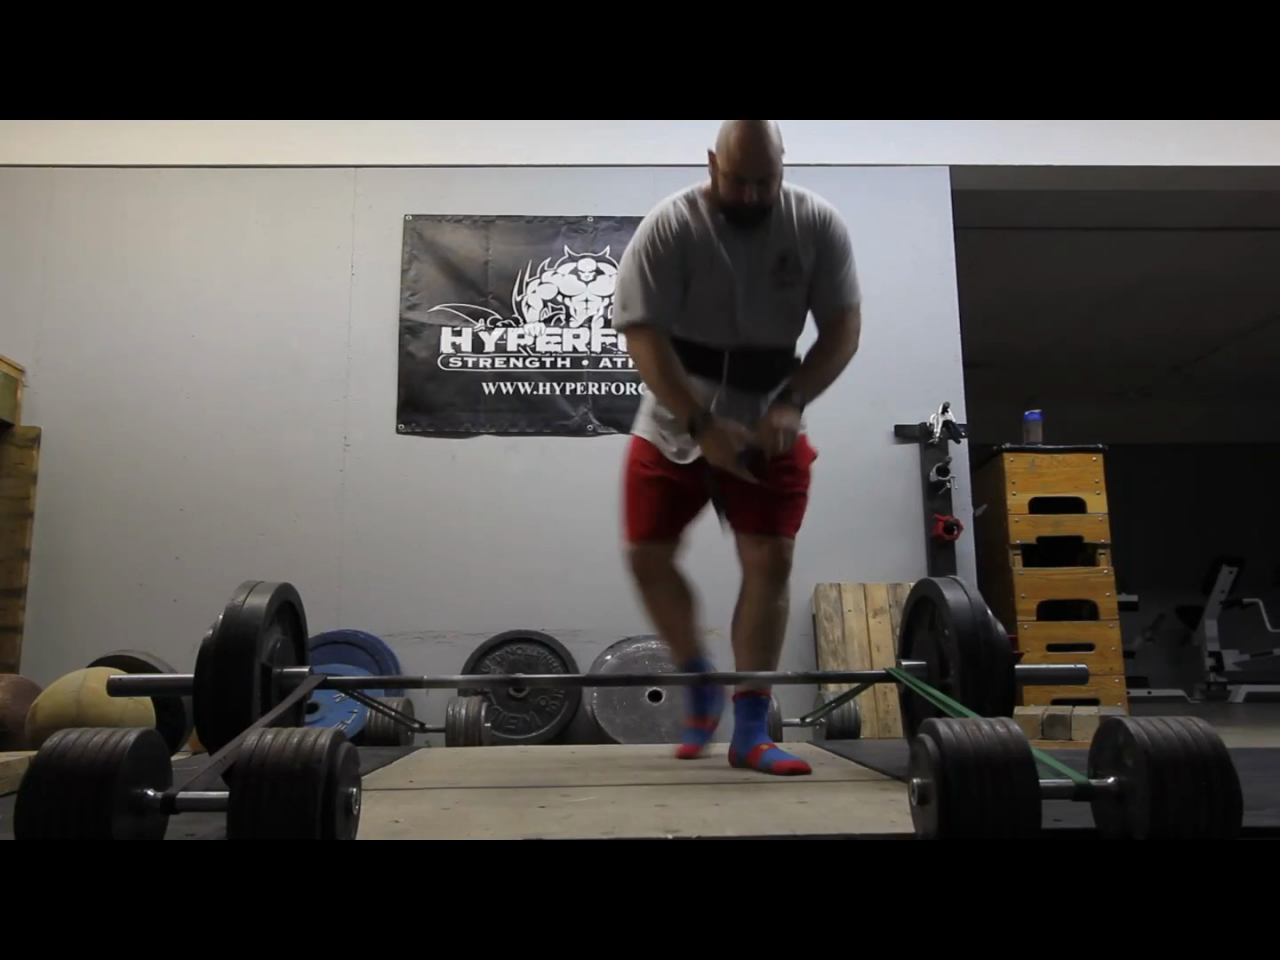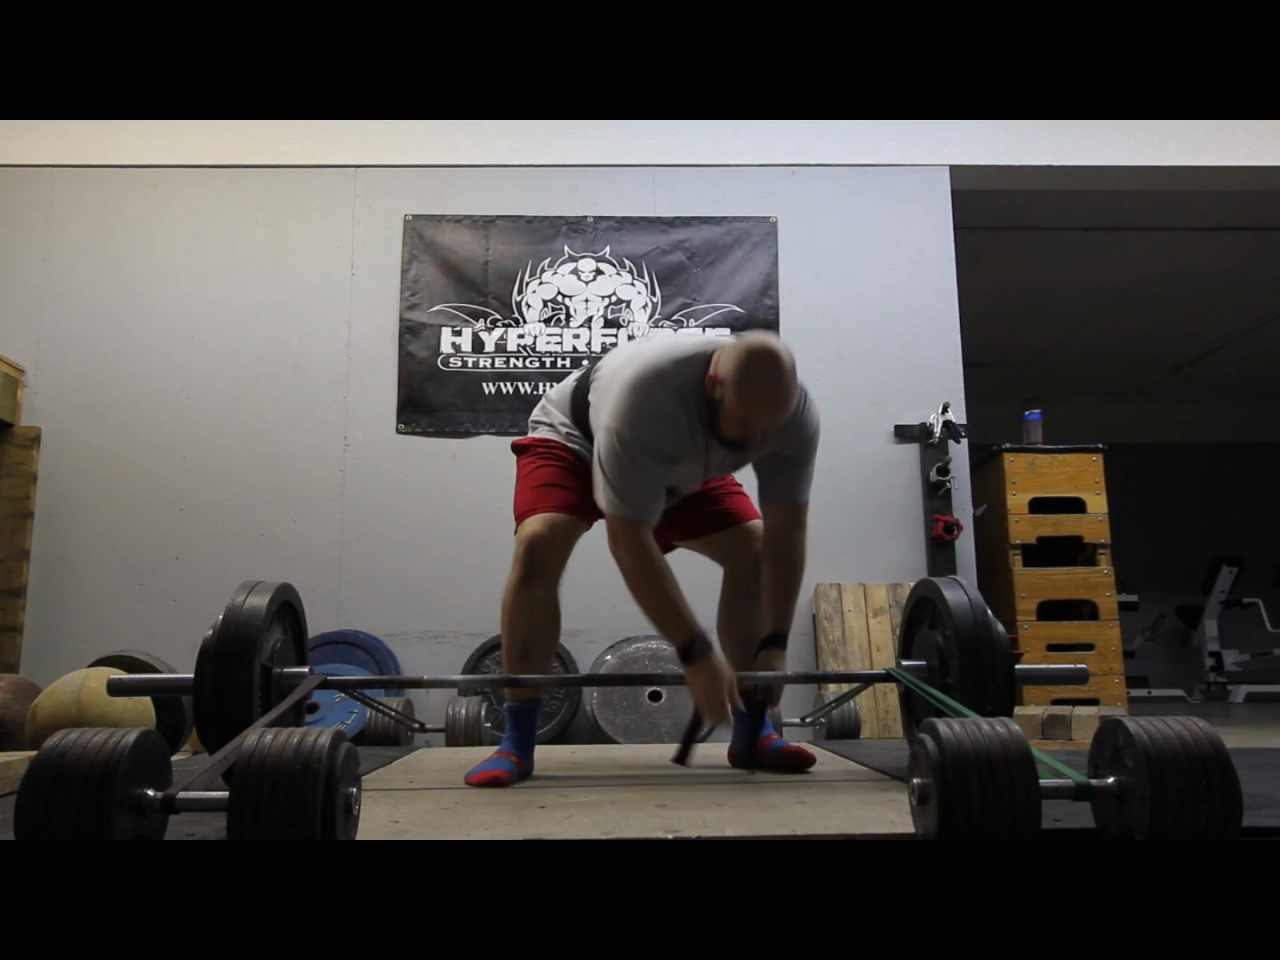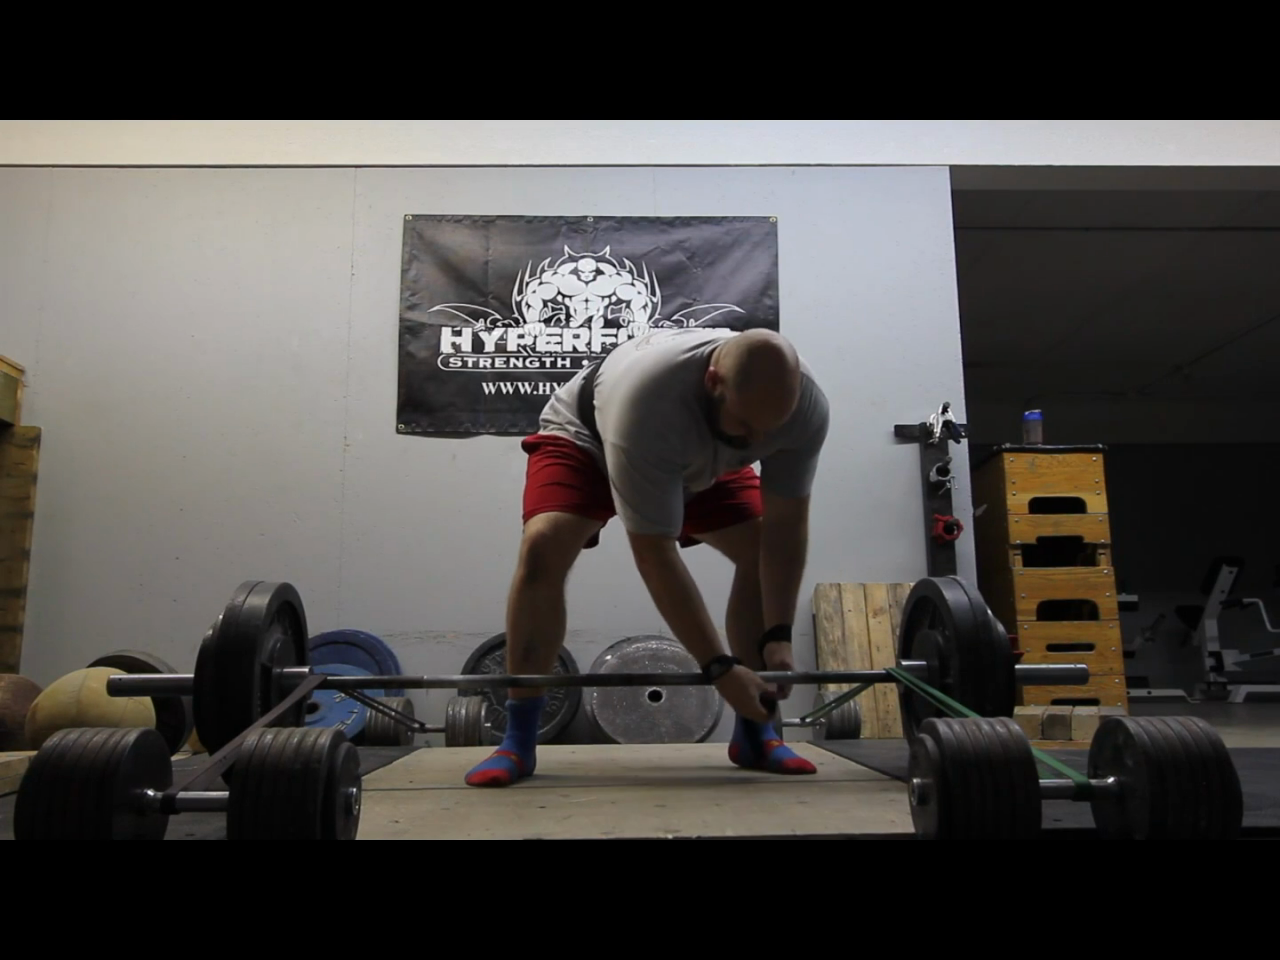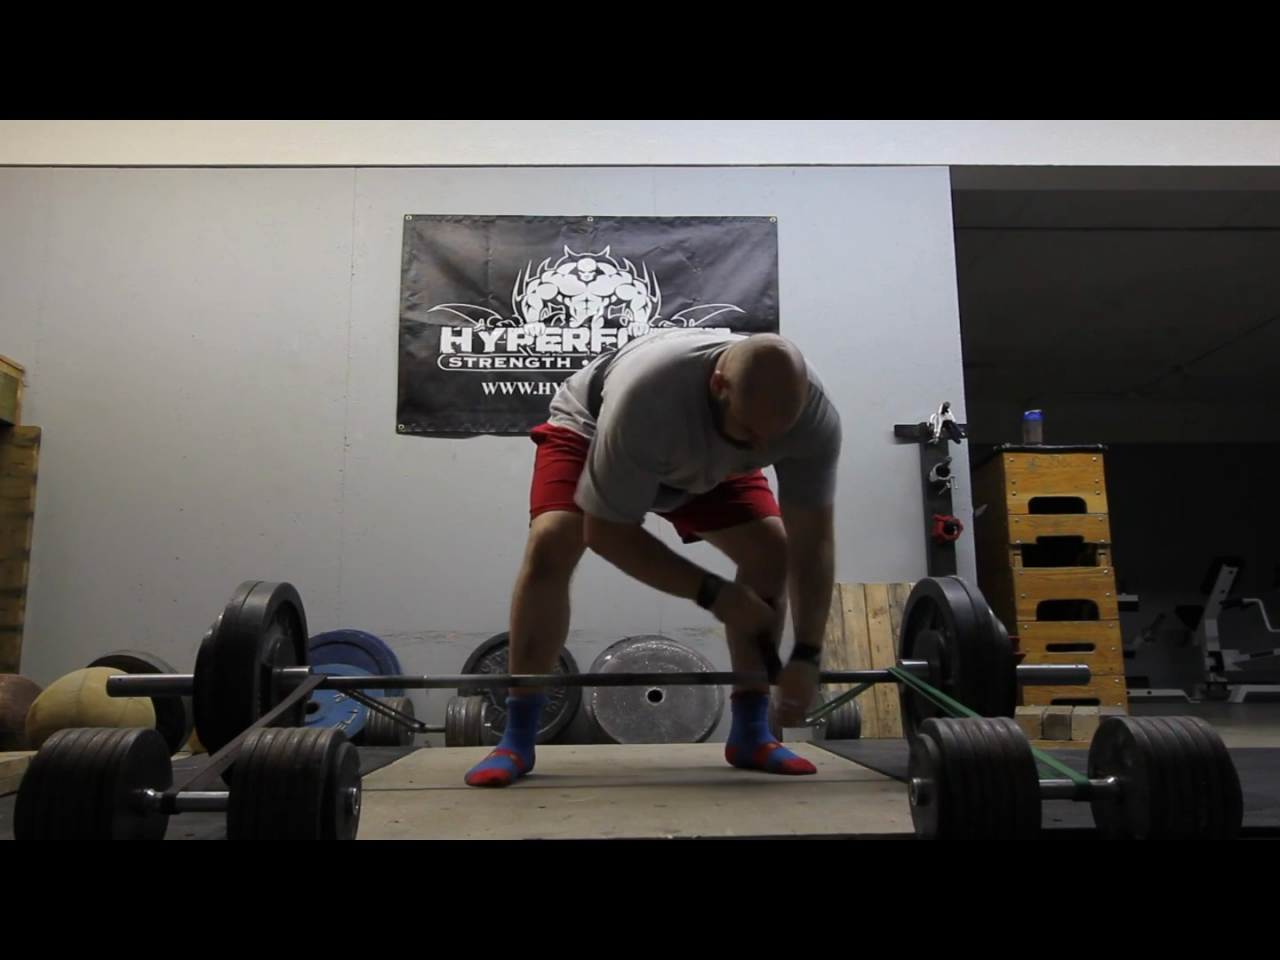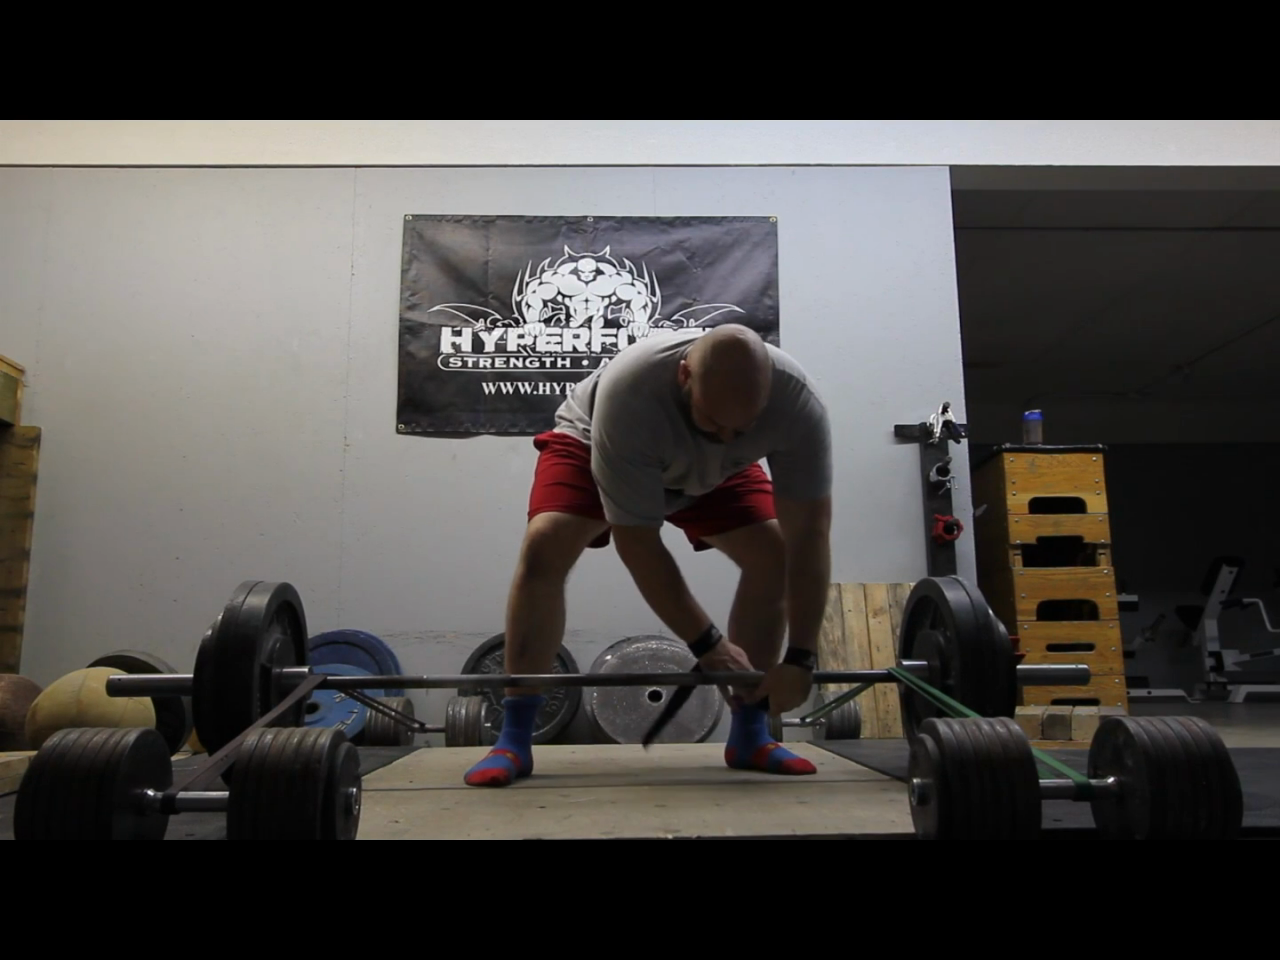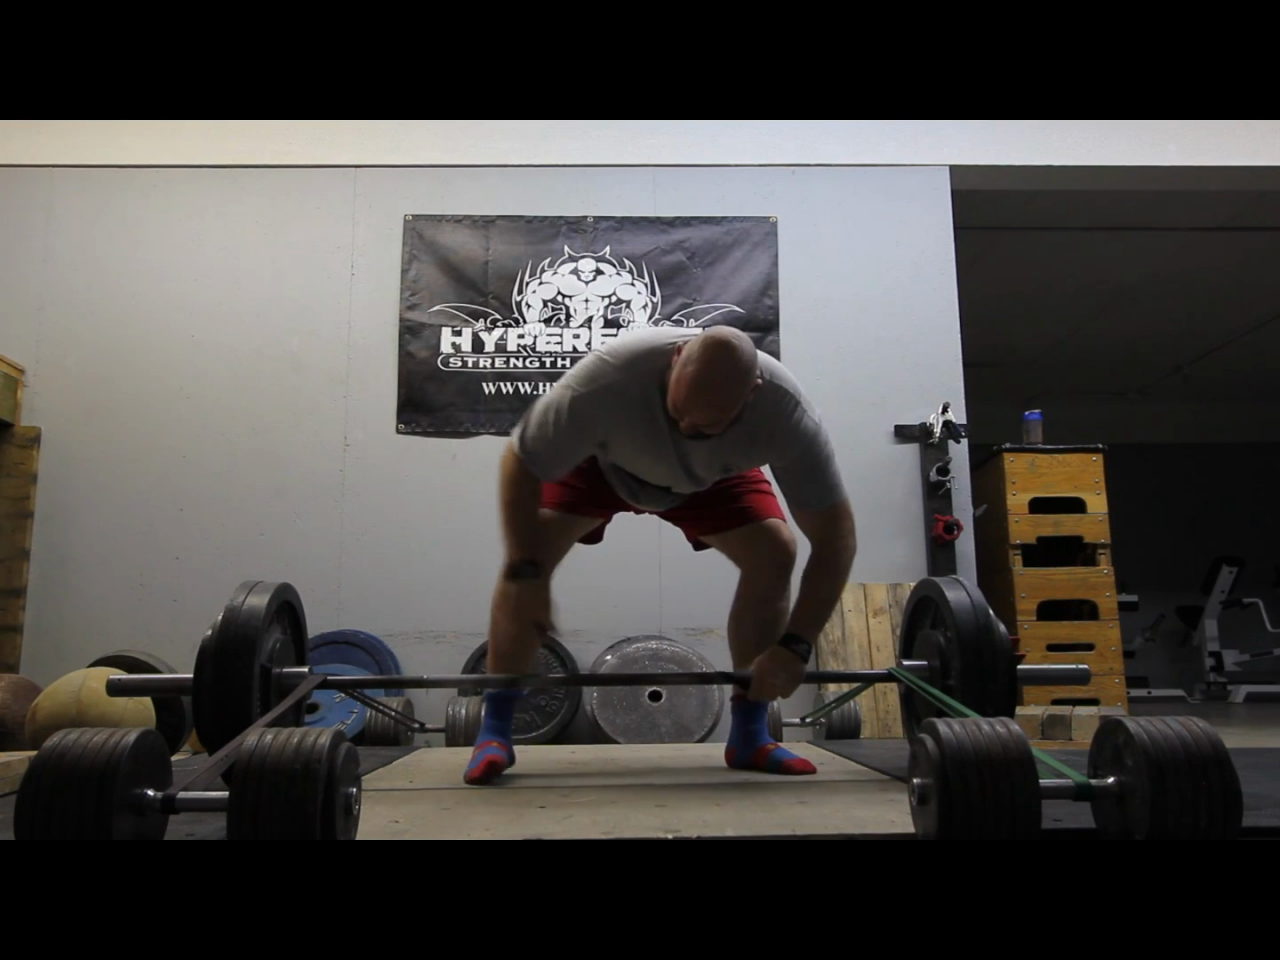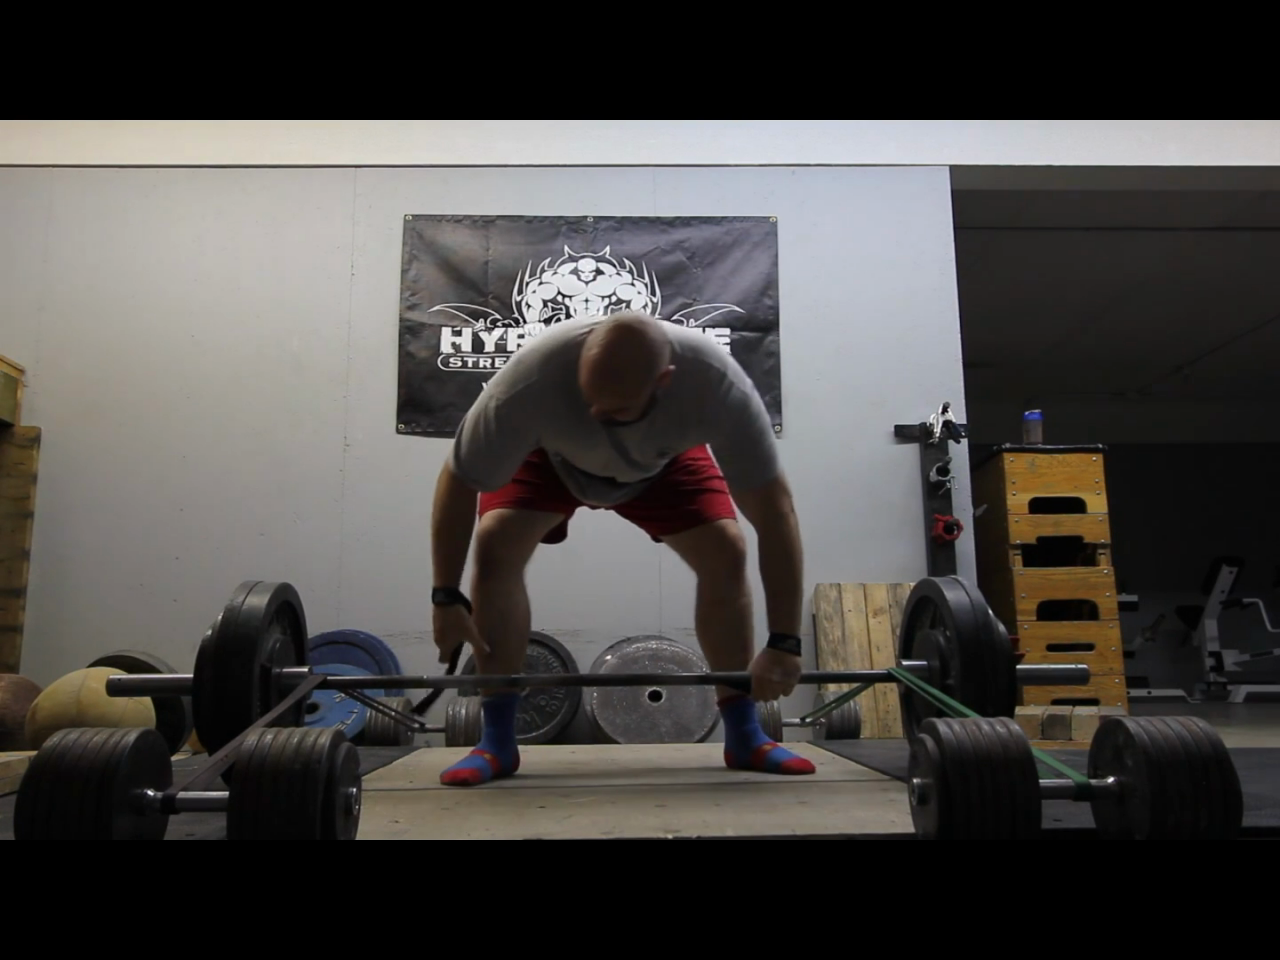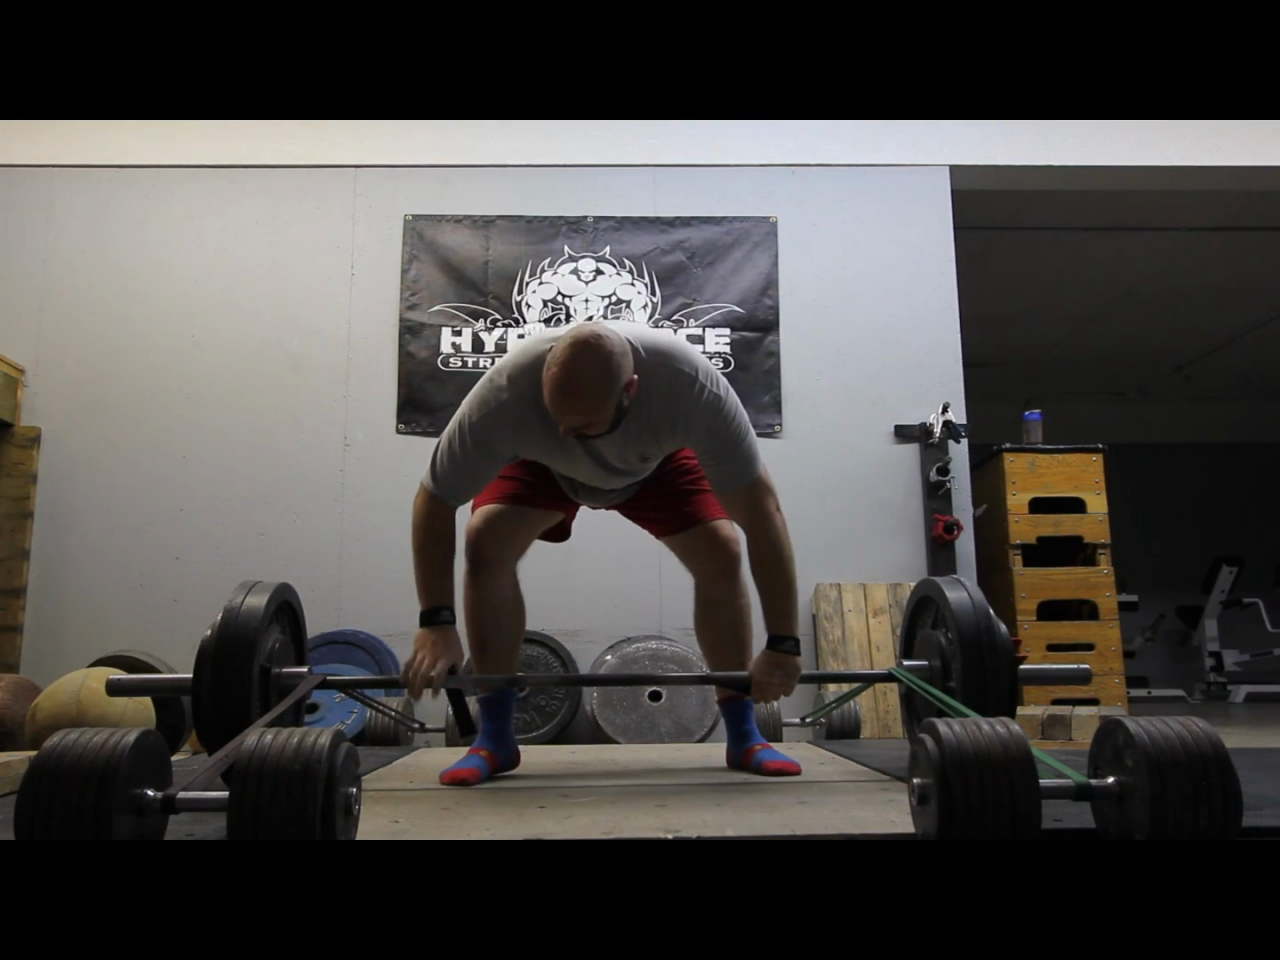
dt=0.5s
person 1, frame 1
left shoulder: (819, 225)
right shoulder: (668, 226)
left elbow: (844, 328)
right elbow: (642, 336)
left wrist: (789, 408)
right wrist: (704, 425)
left hip: (770, 418)
right hip: (674, 422)
left knee: (769, 558)
right knee: (647, 556)
left ankle: (750, 730)
right ankle: (702, 687)
person 1, frame 2
left shoulder: (794, 414)
right shoulder: (646, 396)
left elbow: (786, 533)
right elbow: (630, 538)
left wrist: (775, 644)
right wrist: (696, 654)
right hip: (574, 438)
left knee: (753, 550)
right knee: (538, 546)
left ankle: (751, 734)
right ankle: (517, 742)
person 1, frame 3
left shoulder: (806, 405)
right shoulder: (649, 404)
left elbow: (784, 525)
right elbow: (655, 555)
left wrist: (778, 637)
right wrist: (721, 667)
right hip: (586, 434)
left knee: (764, 550)
right knee: (543, 545)
left ankle: (752, 732)
right ankle: (519, 740)
person 1, frame 4
left shoulder: (813, 414)
right shoulder: (650, 398)
left elbow: (812, 539)
right elbow: (605, 532)
left wrist: (805, 658)
right wrist: (714, 595)
right hip: (591, 426)
left knee: (771, 548)
right knee: (550, 545)
left ankle: (750, 732)
right ankle: (517, 738)
person 1, frame 5
left shoulder: (797, 402)
right shoulder: (630, 394)
left elbow: (808, 537)
right elbow: (636, 542)
left wrist: (800, 658)
right wrist: (707, 644)
right hip: (591, 438)
left knee: (775, 553)
right knee: (544, 546)
left ankle: (749, 735)
right ankle: (514, 738)
person 1, frame 6
left shoulder: (784, 410)
right shoulder: (610, 379)
left elbow: (835, 533)
right elbow: (521, 461)
left wrist: (795, 645)
right wrist: (522, 574)
right hip: (595, 455)
left knee: (774, 552)
right knee: (533, 545)
left ankle: (749, 734)
right ankle: (494, 729)
person 1, frame 7
left shoulder: (717, 384)
right shoulder: (533, 379)
left elbow: (774, 510)
right elbow: (458, 482)
left wrist: (785, 643)
right wrist: (448, 598)
left hip: (662, 461)
right hip: (547, 454)
left knee: (725, 553)
right knee: (496, 546)
left ankle: (743, 735)
right ankle: (497, 739)
person 1, frame 8
left shoulder: (693, 387)
right shoulder: (506, 394)
left elbow: (761, 510)
right elbow: (434, 501)
left wrist: (783, 644)
right wrist: (436, 621)
left hip: (657, 458)
right hip: (541, 462)
left knee: (721, 554)
right knee: (486, 544)
left ankle: (743, 735)
right ankle: (494, 737)
